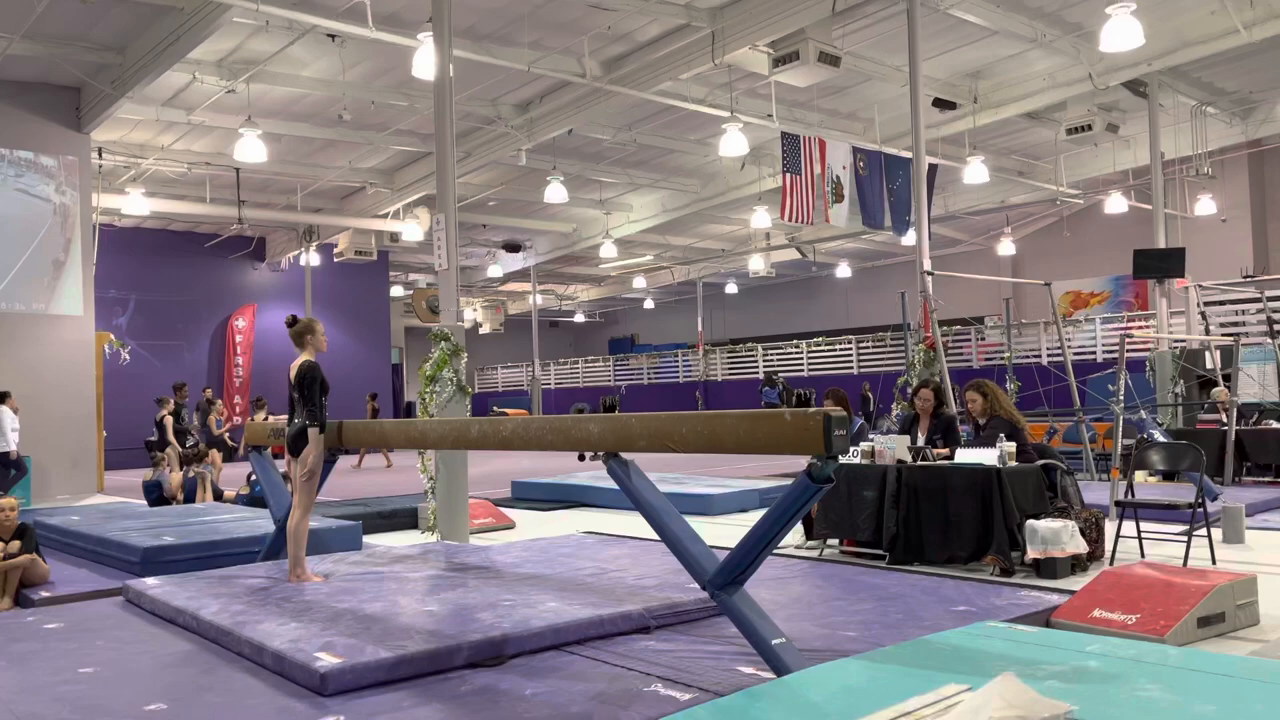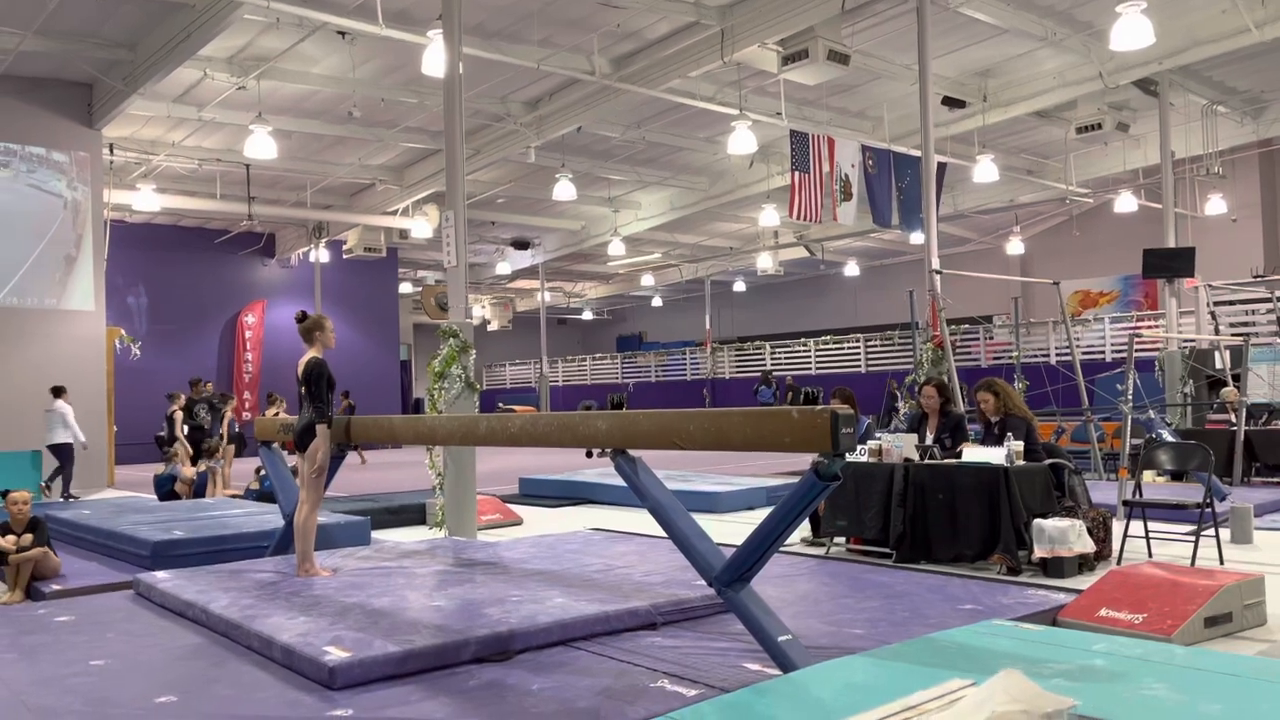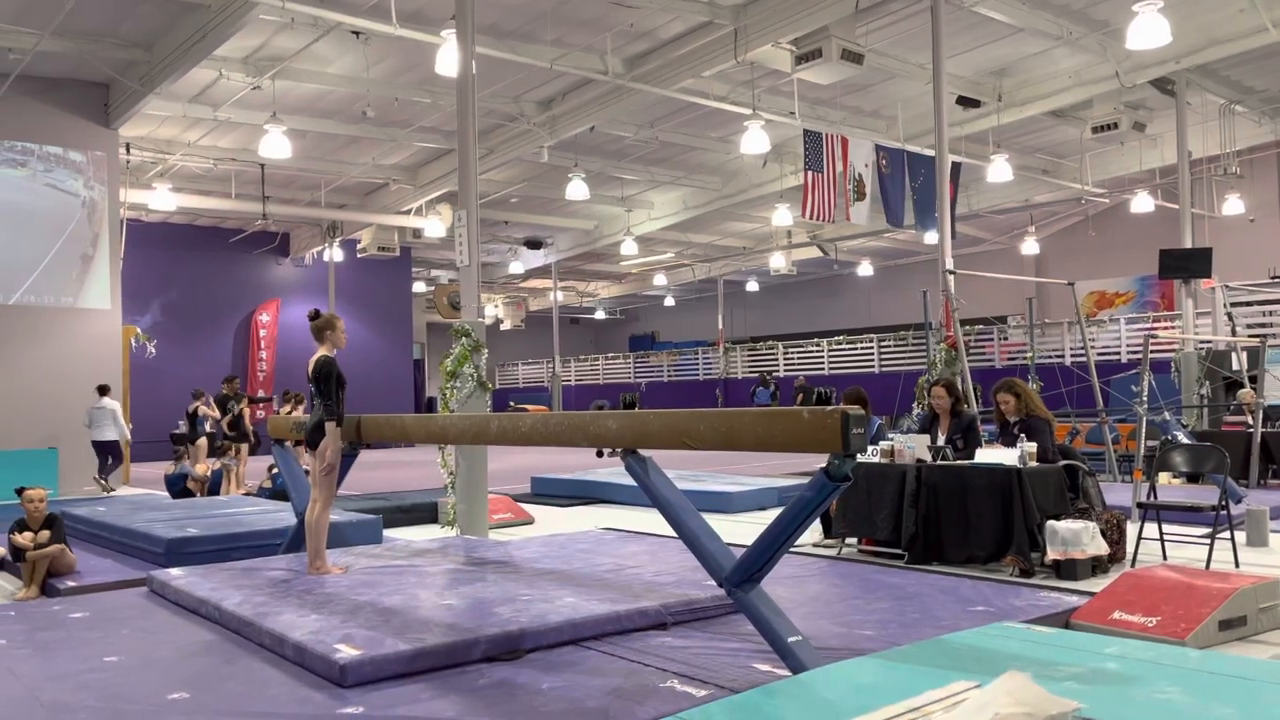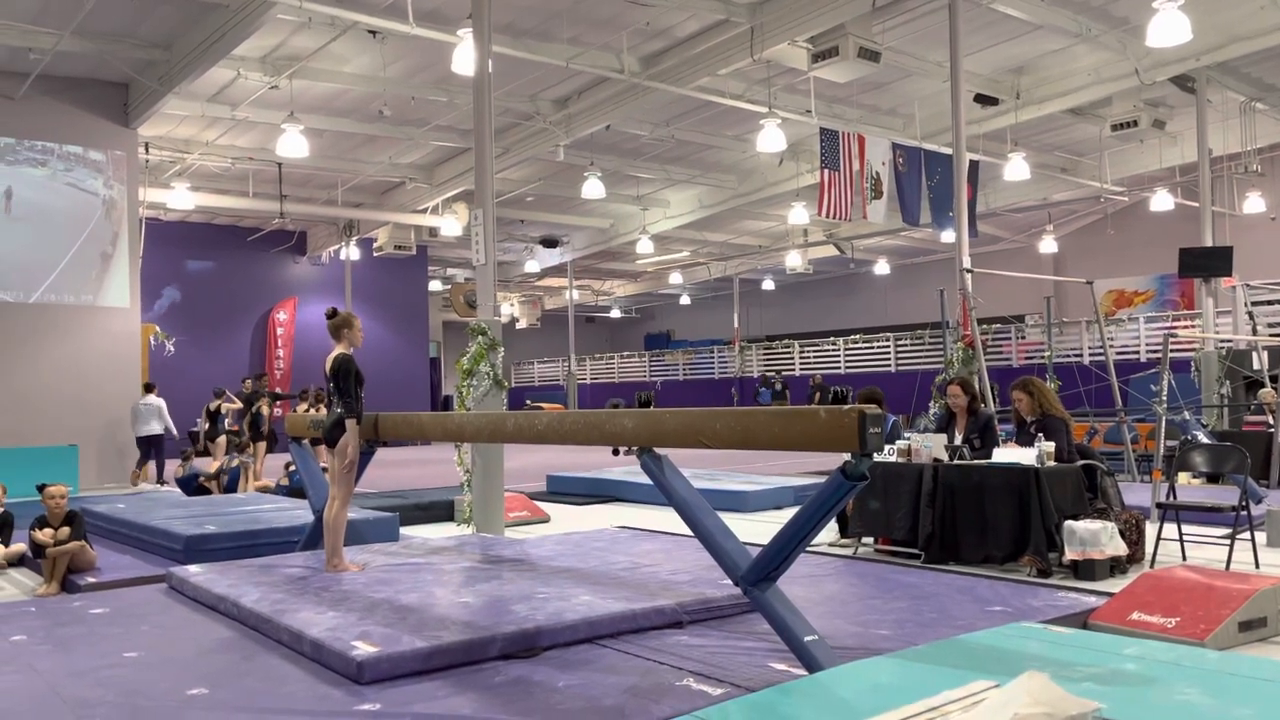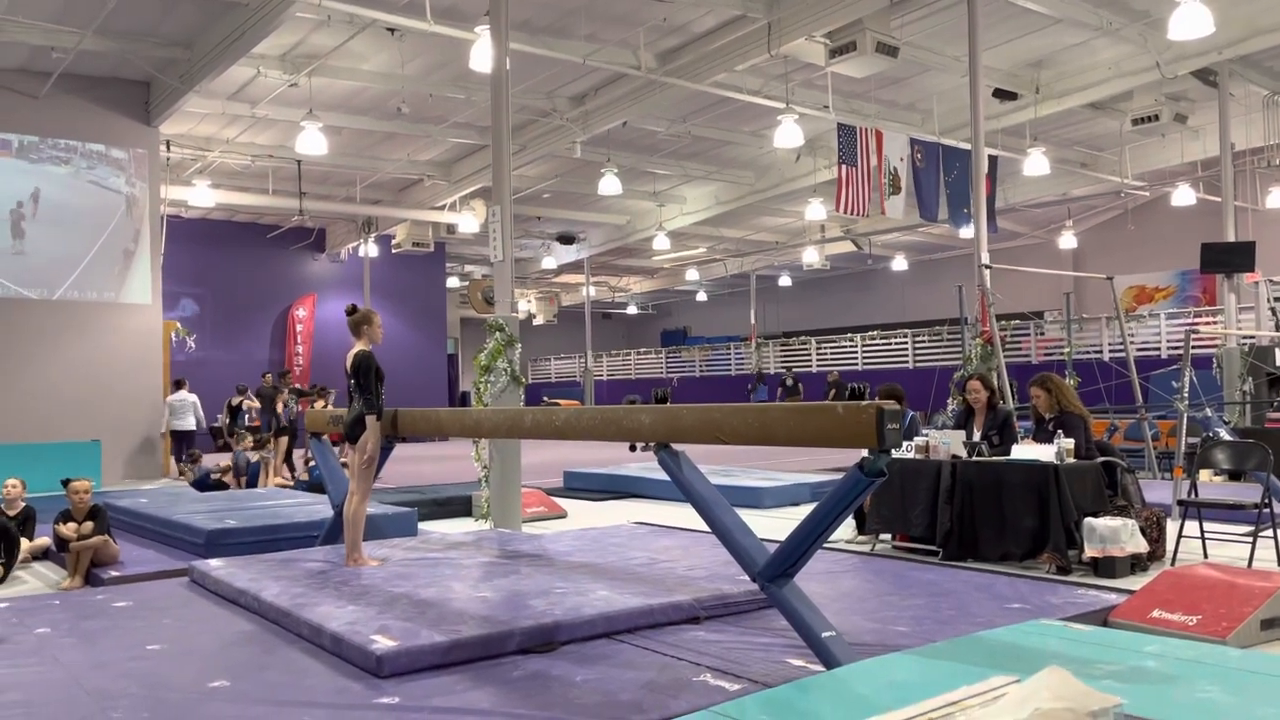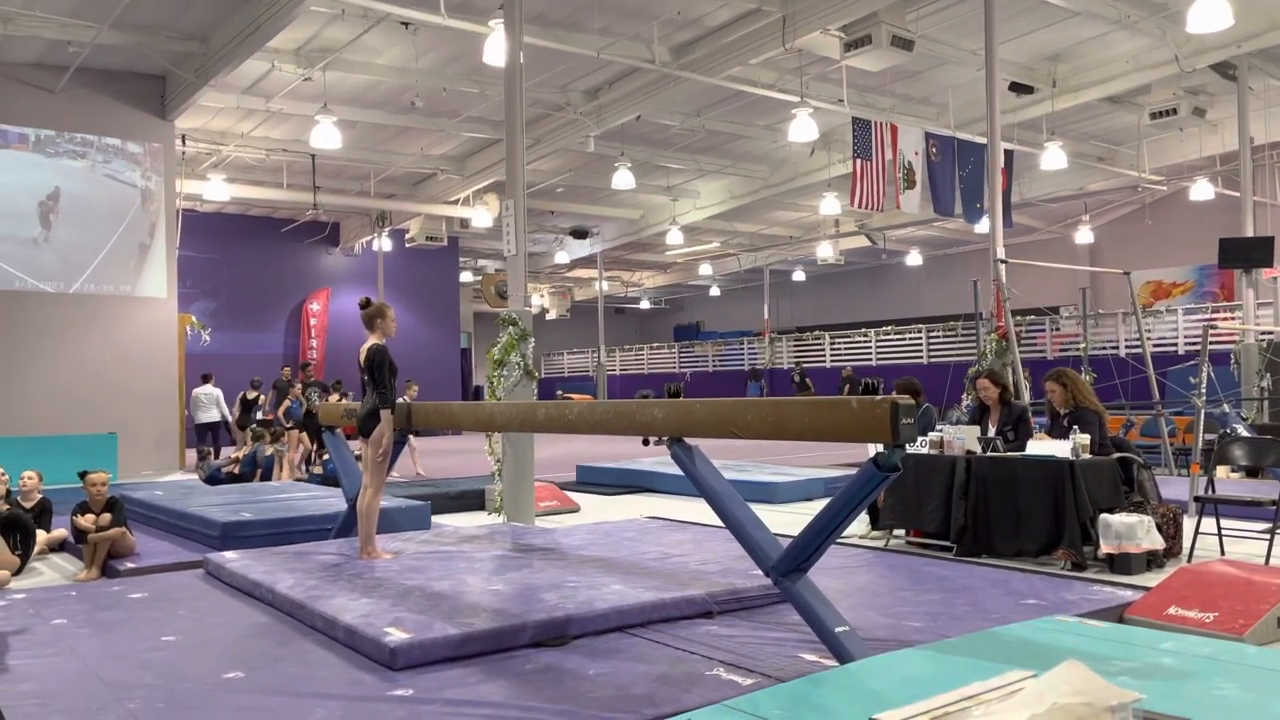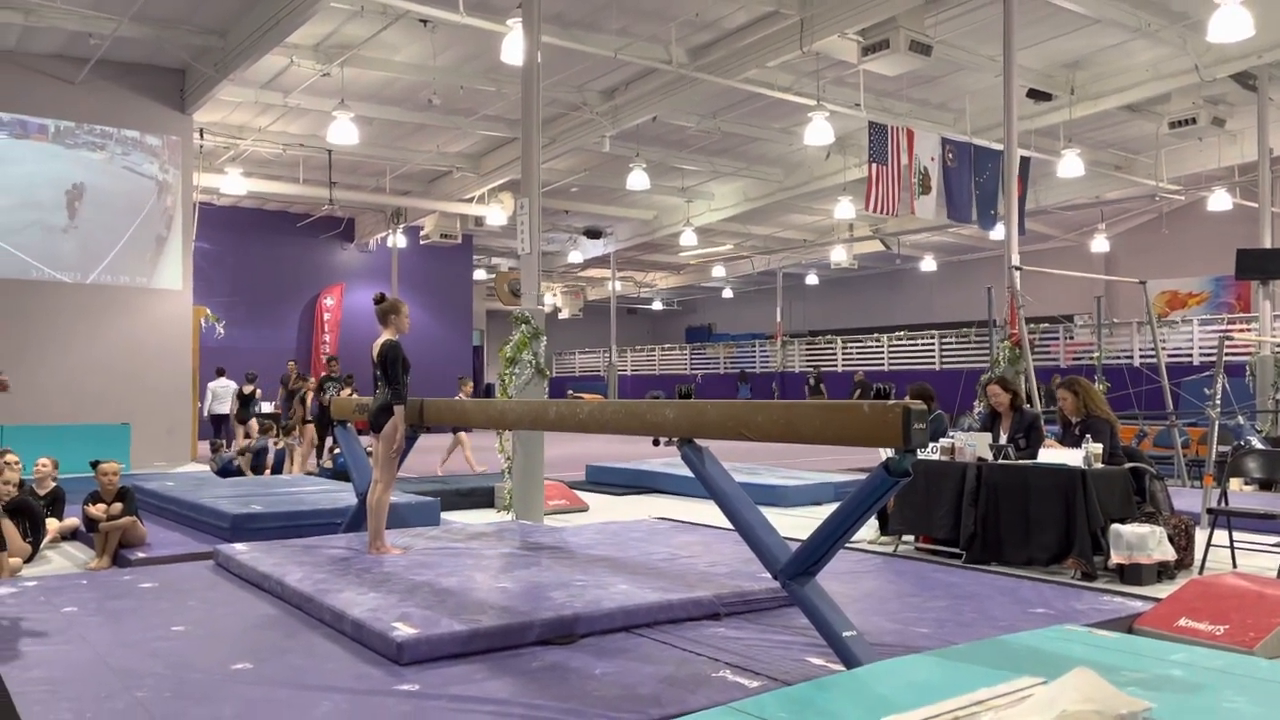
dt=0.5s
person 1, frame 1
left shoulder: (293, 368)
right shoulder: (312, 368)
right elbow: (313, 412)
left wrist: (288, 449)
right wrist: (314, 452)
left hip: (294, 435)
right hip: (307, 437)
left knee: (297, 506)
right knee: (304, 507)
left ankle: (294, 568)
right ankle: (299, 571)
person 1, frame 2
left shoulder: (302, 363)
right shoulder: (318, 364)
right elbow: (320, 408)
right wrist: (323, 448)
left hip: (301, 430)
right hip: (314, 433)
left knee: (304, 501)
right knee: (312, 502)
left ankle: (302, 562)
right ankle: (307, 565)
person 1, frame 3
left shoulder: (313, 362)
right shoulder: (328, 363)
right elbow: (330, 407)
right wrist: (332, 446)
left hip: (312, 429)
right hip: (324, 432)
left knee: (315, 499)
right knee: (325, 500)
left ankle: (313, 560)
right ankle: (319, 563)
person 1, frame 4
left shoulder: (330, 360)
right shoulder: (346, 360)
right elbow: (349, 403)
right wrist: (353, 443)
left hip: (330, 427)
right hip: (343, 430)
left knee: (333, 496)
right knee: (343, 497)
left ankle: (331, 558)
right ankle: (337, 560)
person 1, frame 5
left shoulder: (350, 357)
right shoulder: (367, 357)
right elbow: (370, 399)
right wrist: (373, 439)
left hip: (351, 423)
right hip: (364, 426)
left knee: (353, 492)
right knee: (362, 493)
left ankle: (351, 553)
right ankle: (356, 556)
person 1, frame 6
left shoulder: (364, 350)
right shoulder: (380, 351)
right elbow: (383, 393)
right wrist: (388, 432)
left hip: (365, 417)
right hip: (377, 420)
left knee: (366, 485)
right knee: (376, 487)
left ankle: (364, 546)
right ankle: (370, 548)
person 1, frame 7
left shoulder: (376, 346)
right shoulder: (393, 347)
right elbow: (396, 389)
right wrist: (401, 428)
left hip: (376, 412)
right hip: (388, 415)
left knee: (377, 480)
right knee: (386, 482)
left ankle: (373, 541)
right ankle: (379, 544)
